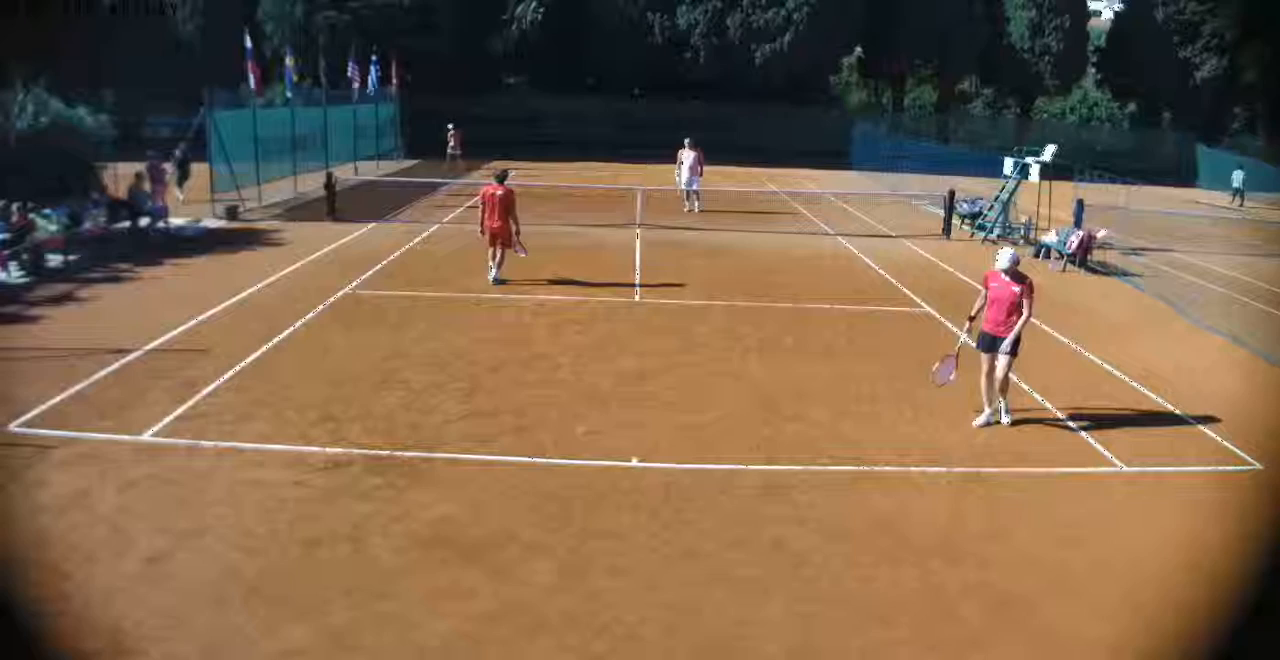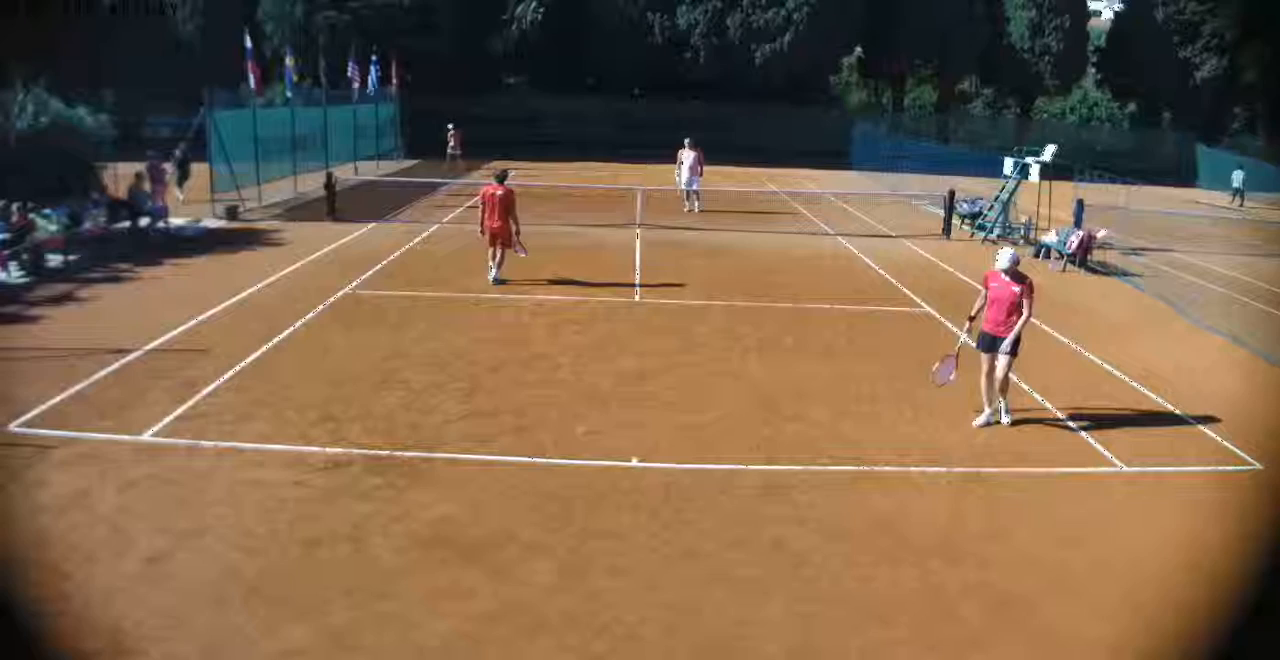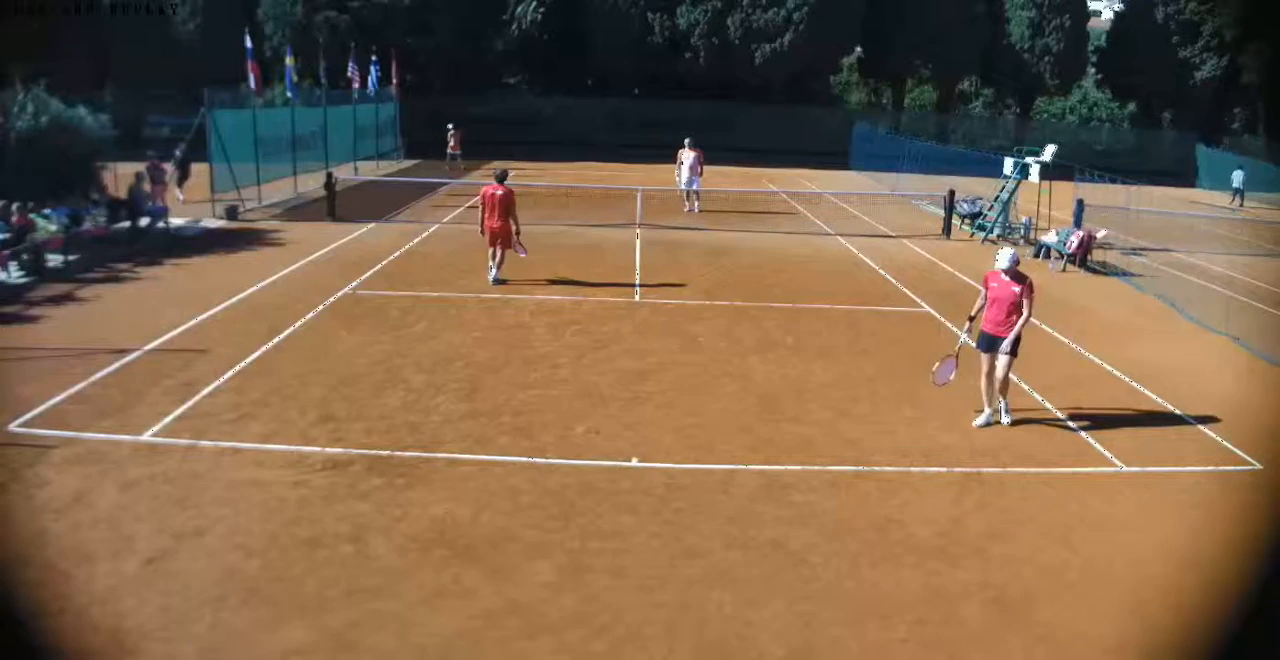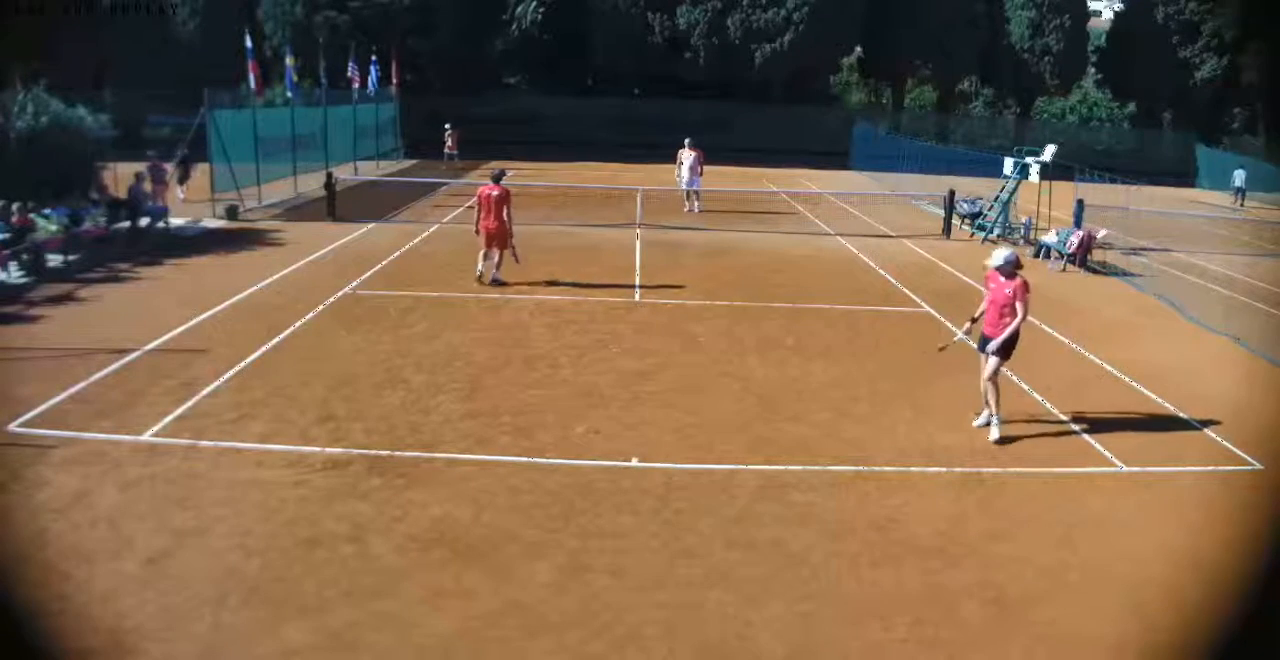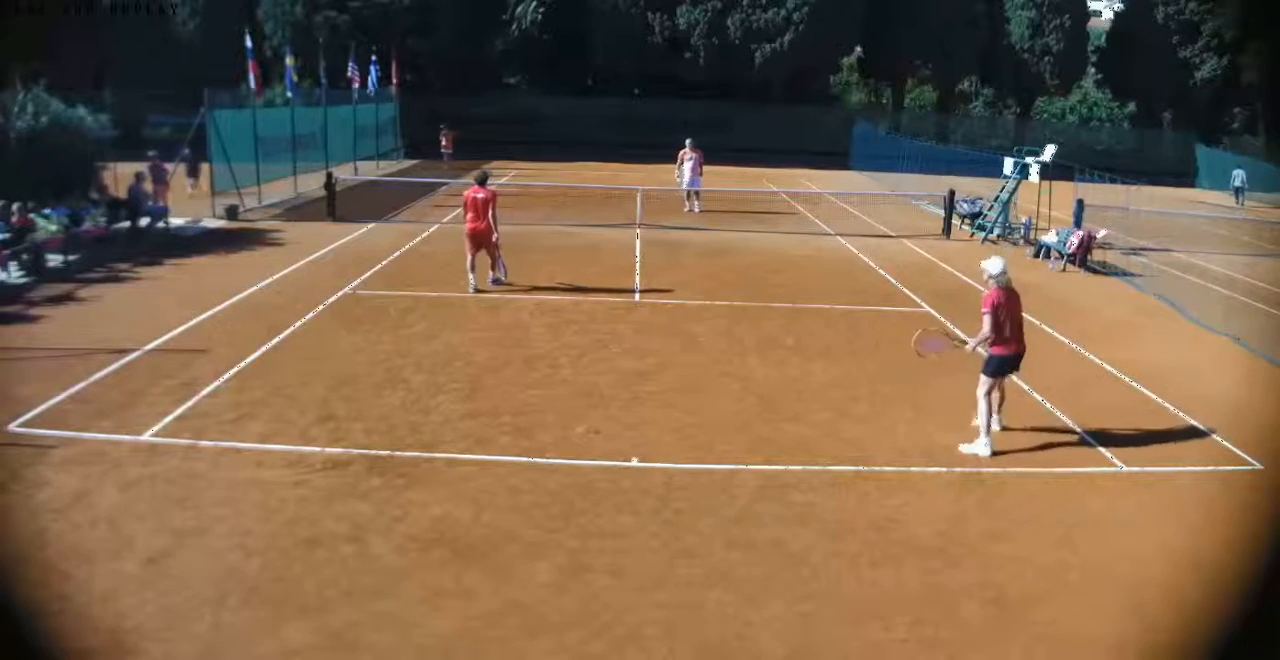
dt=0.4s
person 1, frame 1
left shoulder: (1025, 282)
right shoulder: (990, 276)
left elbow: (1026, 314)
left wrist: (1011, 337)
right wrist: (970, 320)
left hip: (1009, 336)
right hip: (988, 331)
left knee: (1001, 375)
right knee: (986, 372)
left ankle: (1002, 403)
right ankle: (988, 411)
person 1, frame 2
left shoulder: (1025, 282)
right shoulder: (990, 276)
left elbow: (1026, 314)
left wrist: (1012, 337)
right wrist: (970, 320)
left hip: (1009, 336)
right hip: (988, 331)
left knee: (1001, 375)
right knee: (986, 372)
left ankle: (1002, 403)
right ankle: (988, 411)
person 1, frame 3
left shoulder: (1025, 282)
right shoulder: (990, 277)
left elbow: (1026, 314)
left wrist: (1011, 337)
right wrist: (970, 320)
left hip: (1009, 336)
right hip: (988, 331)
left knee: (1001, 376)
right knee: (986, 372)
left ankle: (1003, 403)
right ankle: (988, 412)
person 1, frame 4
left shoulder: (1019, 284)
right shoulder: (991, 277)
left elbow: (1021, 317)
left wrist: (1000, 339)
right wrist: (972, 321)
left hip: (1005, 337)
right hip: (988, 333)
left knee: (988, 376)
right knee: (985, 375)
left ankle: (995, 421)
right ankle: (989, 412)
person 1, frame 5
left shoulder: (990, 296)
right shoulder: (1012, 293)
left elbow: (987, 332)
left wrist: (974, 343)
right wrist: (983, 340)
left hip: (1002, 352)
right hip: (1018, 350)
left knee: (982, 394)
right knee: (998, 383)
left ankle: (983, 443)
right ankle: (995, 418)
